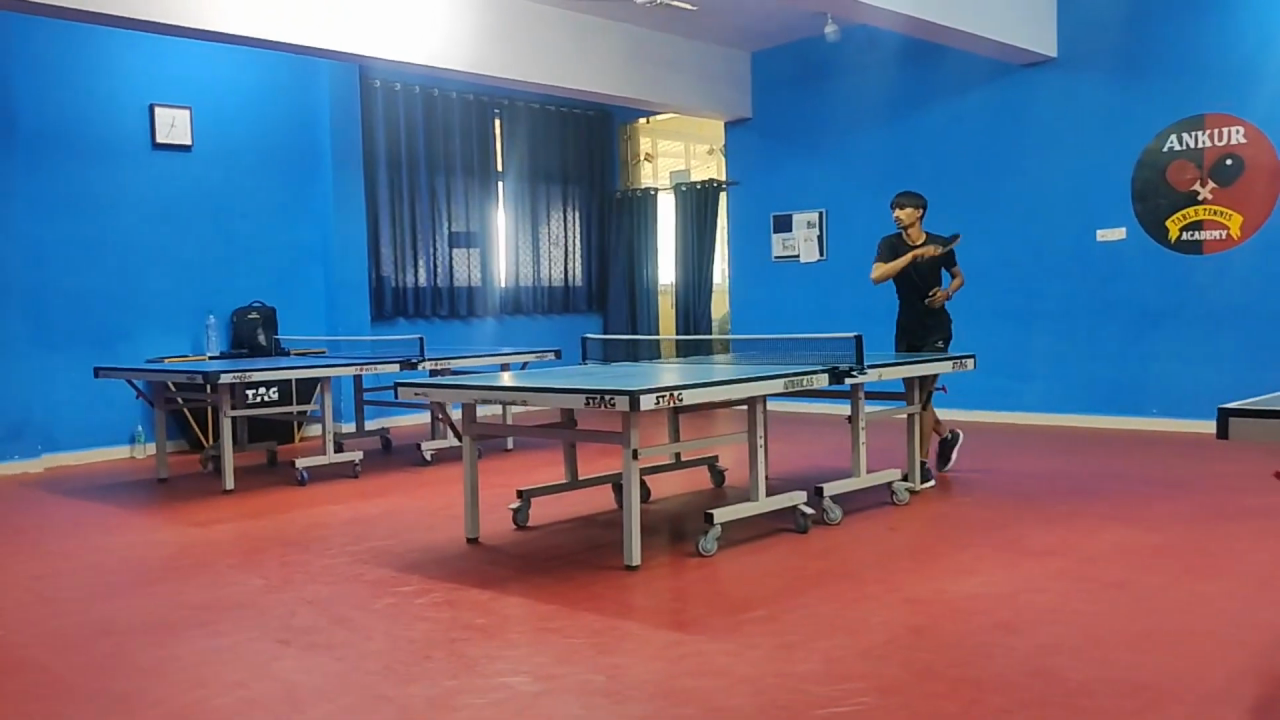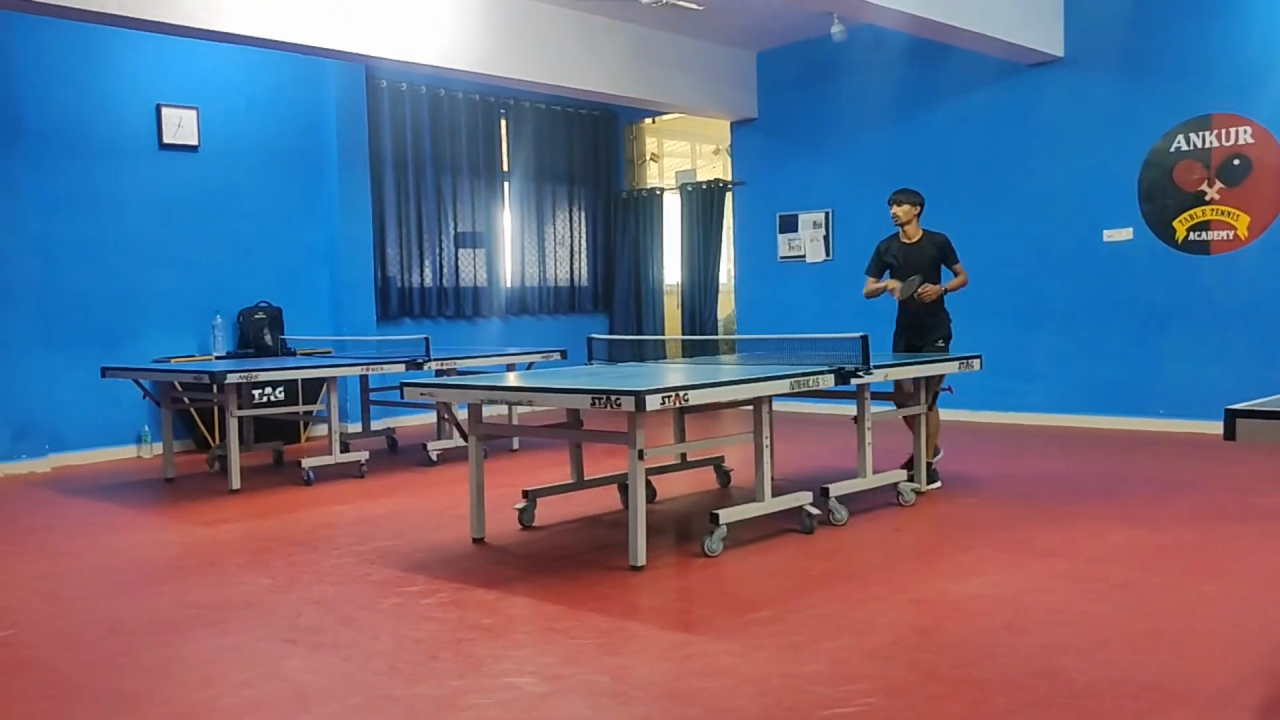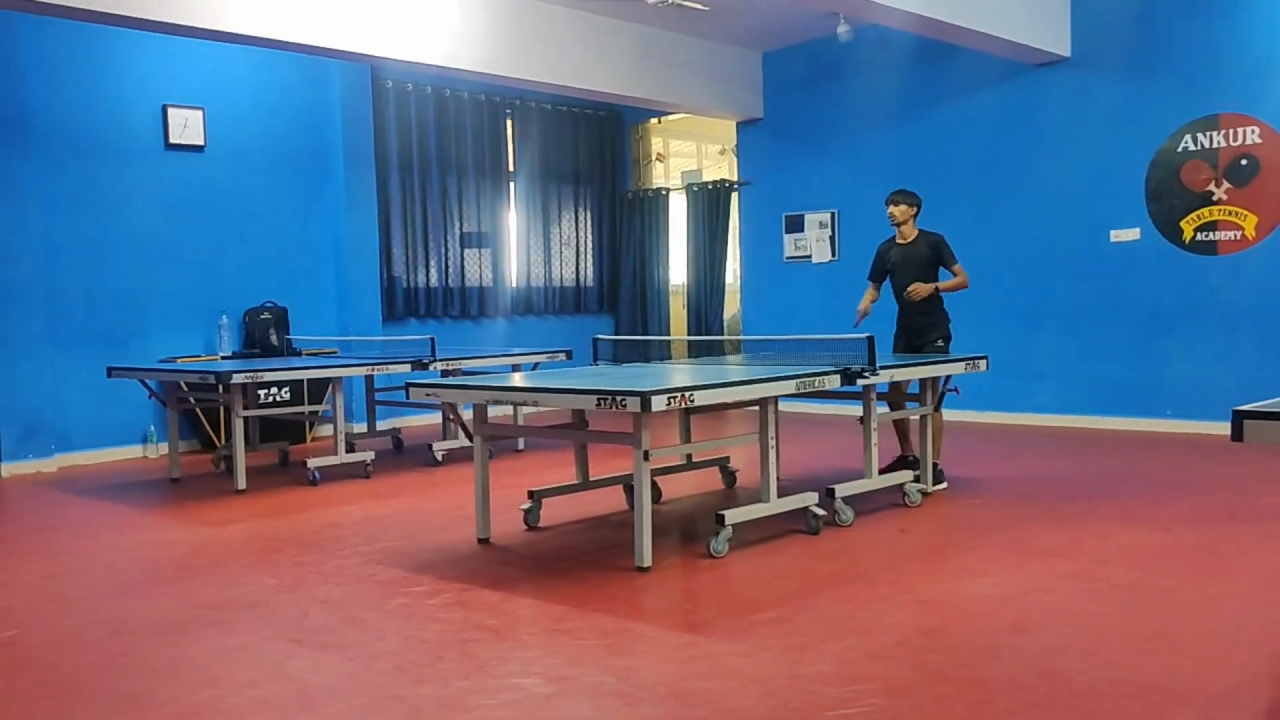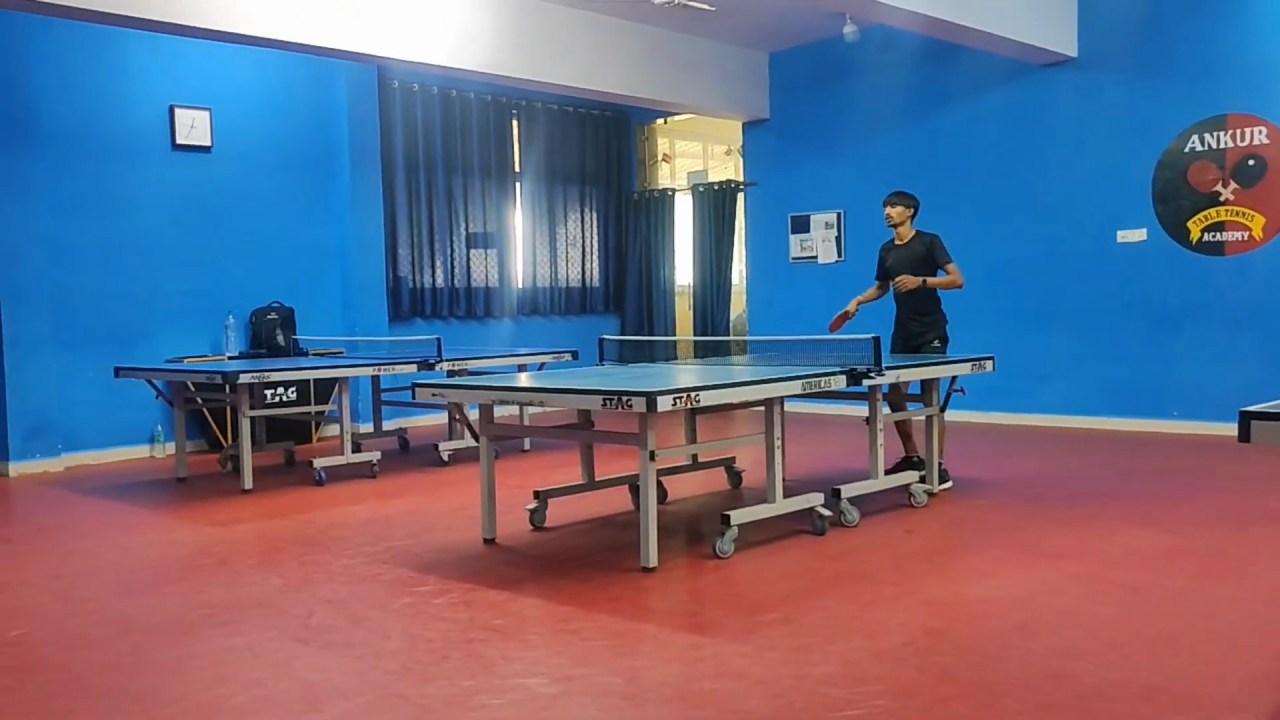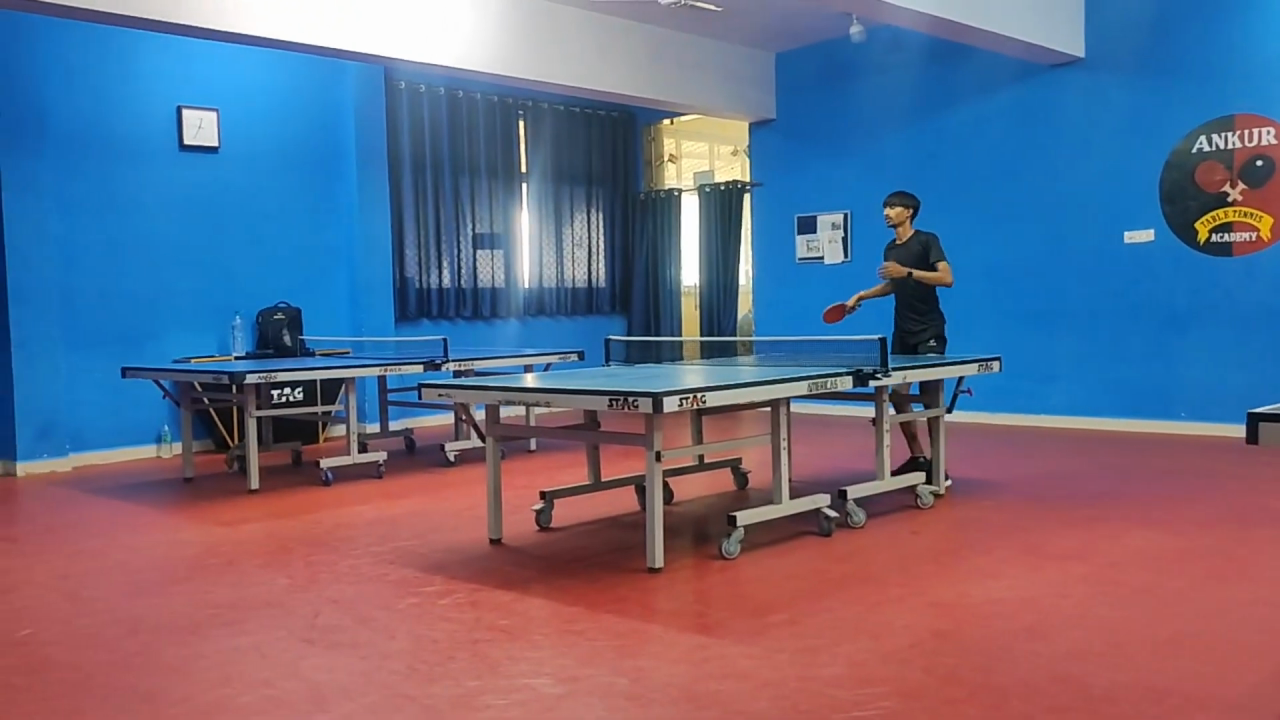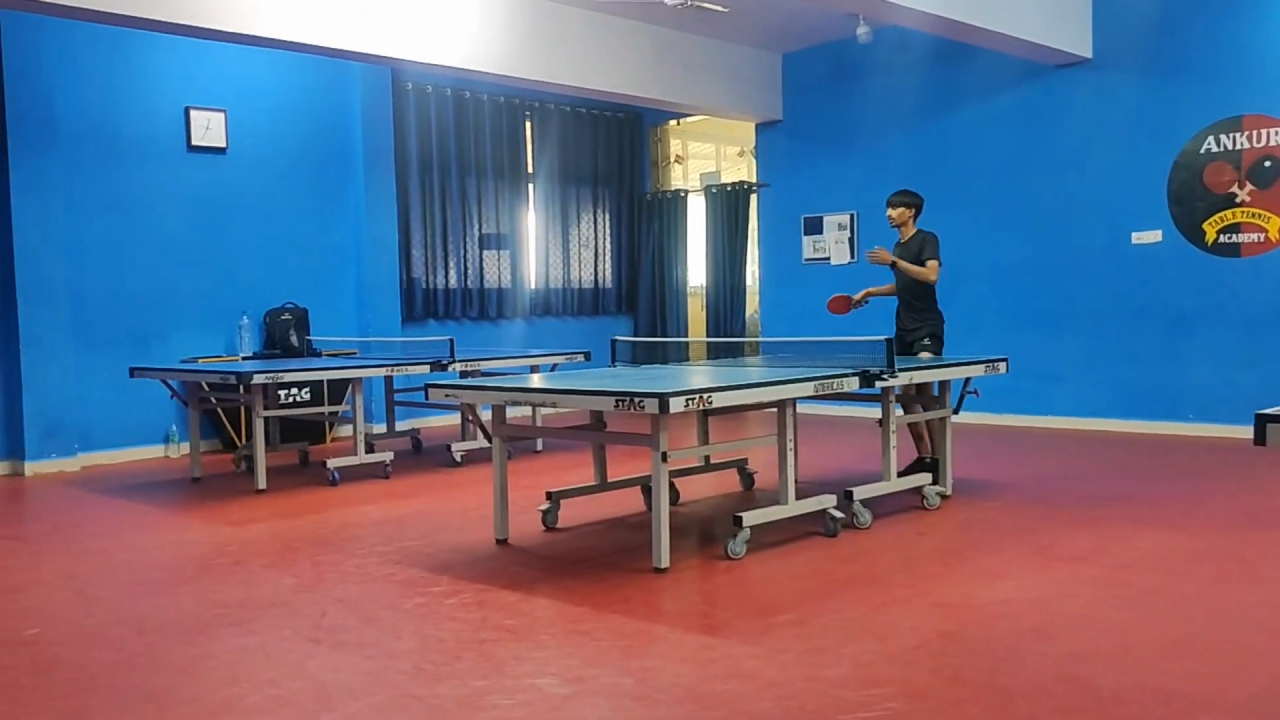
dt=0.1s
person 1, frame 1
left shoulder: (940, 245)
right shoulder: (890, 244)
left elbow: (959, 277)
right elbow: (876, 277)
left wrist: (947, 292)
right wrist: (913, 254)
left hip: (936, 329)
right hip: (906, 330)
left knee: (922, 394)
left ankle: (923, 465)
right ankle: (946, 436)
person 1, frame 2
left shoulder: (938, 241)
right shoulder: (886, 247)
left elbow: (962, 277)
right elbow: (868, 288)
left wrist: (940, 288)
right wrist: (887, 285)
left hip: (936, 330)
right hip: (905, 330)
left knee: (929, 398)
right knee: (902, 395)
left ankle: (929, 466)
right ankle: (929, 449)
person 1, frame 3
left shoulder: (934, 241)
right shoulder: (885, 249)
left elbow: (963, 280)
right elbow: (873, 288)
left wrist: (932, 287)
right wrist: (865, 304)
left hip: (935, 330)
right hip: (905, 331)
left knee: (931, 398)
right knee: (894, 395)
left ankle: (935, 467)
right ankle: (908, 456)
person 1, frame 4
left shoulder: (930, 242)
right shoulder: (886, 250)
left elbow: (957, 280)
right elbow: (881, 286)
left wrist: (920, 281)
right wrist: (858, 302)
left hip: (932, 330)
right hip: (903, 332)
right knee: (894, 395)
left ankle: (939, 467)
right ankle: (912, 457)
person 1, frame 5
left shoulder: (927, 240)
right shoulder: (890, 249)
left elbow: (947, 278)
left wrist: (908, 272)
right wrist: (859, 296)
left hip: (929, 329)
right hip: (902, 332)
left knee: (930, 396)
right knee: (898, 396)
right ankle: (918, 458)
person 1, frame 6
left shoulder: (927, 239)
right shoulder: (899, 246)
left elbow: (931, 277)
left wrist: (892, 260)
right wrist: (871, 292)
left hip: (927, 327)
right hip: (904, 328)
left knee: (923, 392)
right knee: (906, 395)
left ankle: (938, 459)
right ankle: (924, 458)
